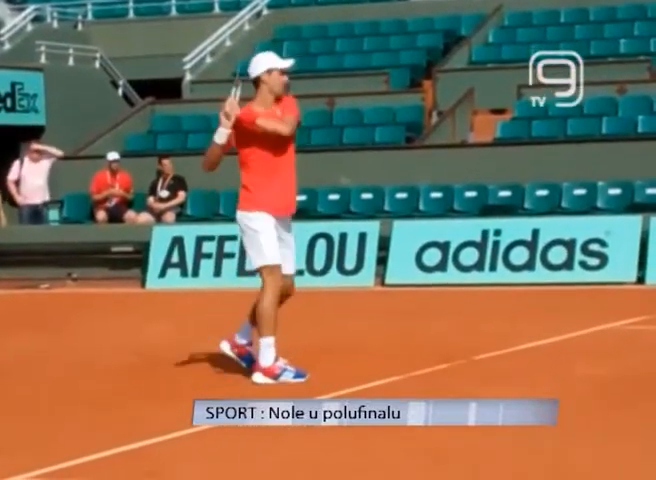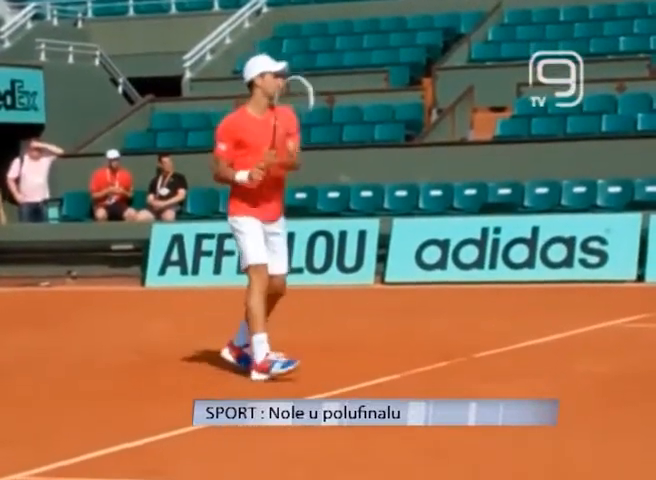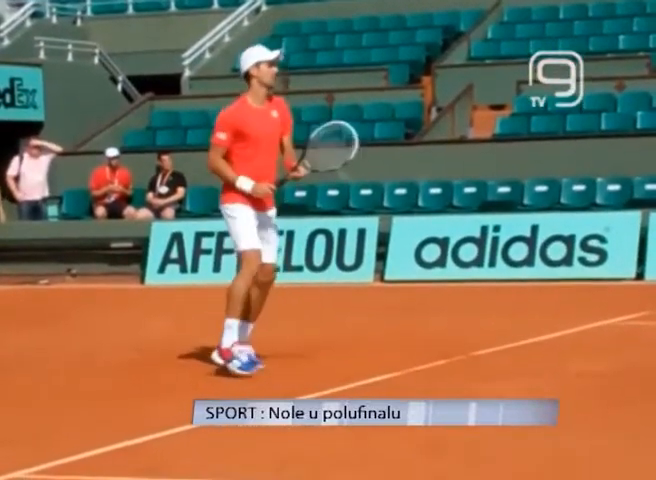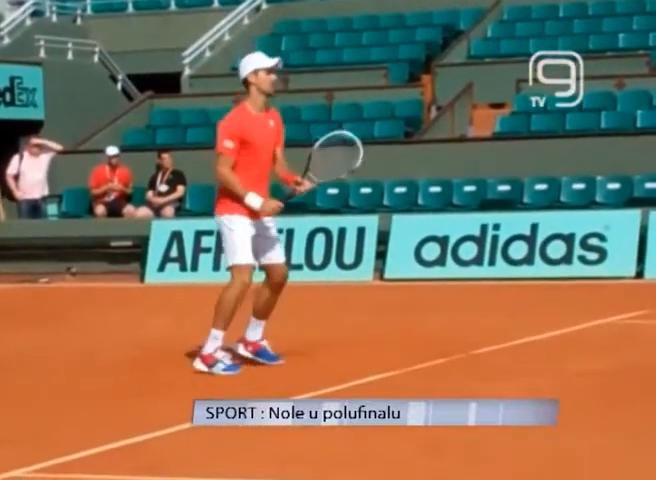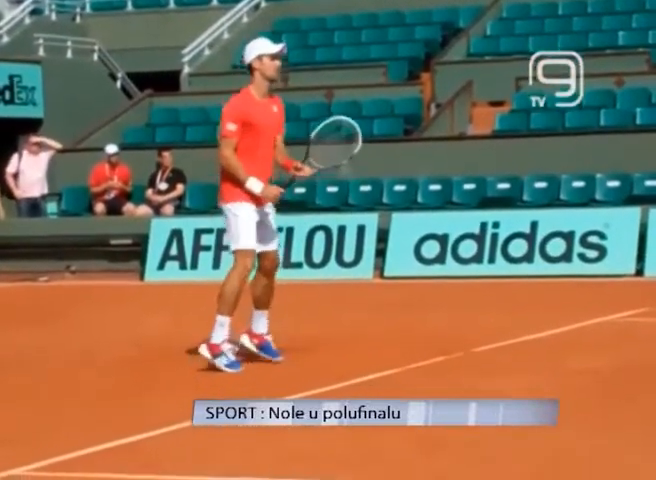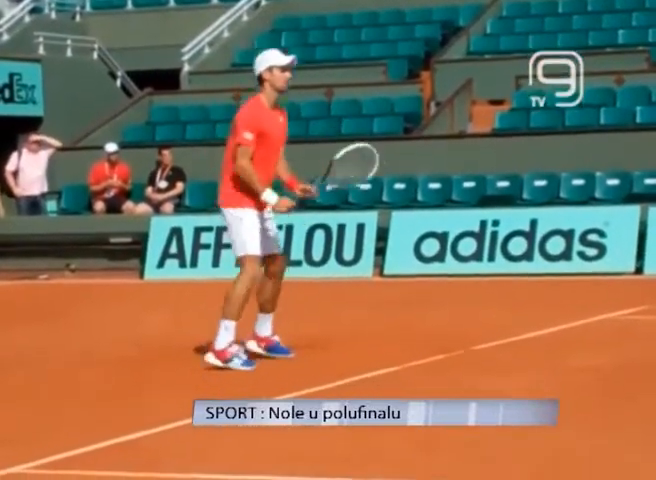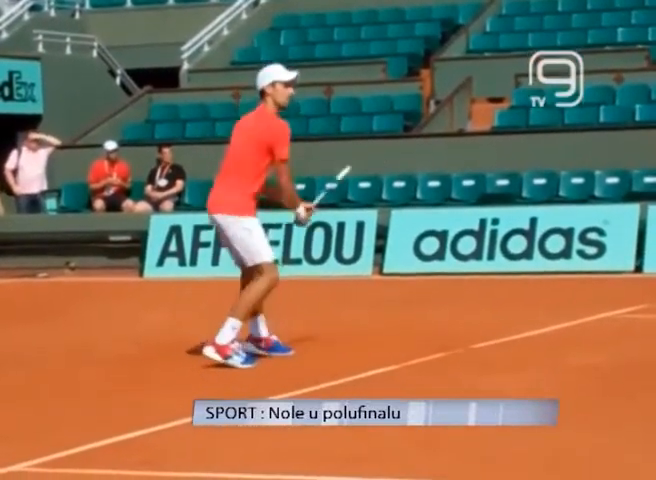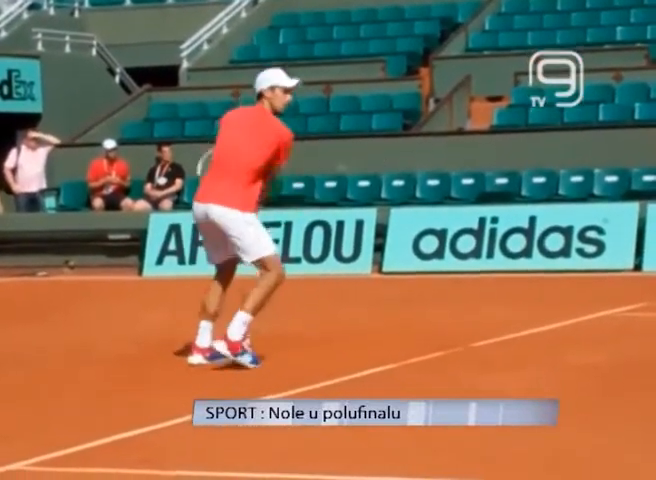
dt=0.2s
person 1, frame 1
left shoulder: (288, 106)
right shoulder: (238, 119)
left elbow: (285, 129)
right elbow: (209, 165)
left wrist: (246, 118)
right wrist: (224, 128)
left hip: (283, 213)
right hip: (256, 211)
left knee: (285, 288)
right knee: (273, 281)
left ankle: (240, 342)
right ankle: (267, 363)
person 1, frame 2
left shoulder: (286, 116)
right shoulder: (231, 125)
left elbow: (294, 160)
right elbow: (219, 172)
left wrist: (277, 160)
right wrist: (244, 175)
left hip: (274, 215)
right hip: (245, 213)
left knee: (277, 286)
right knee: (259, 279)
left ankle: (239, 345)
right ankle: (262, 359)
person 1, frame 3
left shoulder: (281, 108)
right shoulder: (231, 114)
left elbow: (286, 149)
right elbow: (214, 162)
left wrist: (294, 167)
right wrist: (247, 185)
left hip: (266, 205)
right hip: (238, 202)
left knee: (266, 275)
right knee: (250, 265)
left ankle: (237, 343)
right ankle: (228, 344)
person 1, frame 4
left shoulder: (274, 119)
right shoulder: (233, 121)
left elbow: (277, 161)
right elbow: (223, 172)
left wrist: (293, 180)
right wrist: (255, 201)
left hip: (261, 212)
right hip: (234, 211)
left knee: (279, 275)
right knee: (242, 278)
left ankle: (252, 340)
right ankle: (210, 352)
person 1, frame 5
left shoulder: (277, 105)
right shoulder: (237, 105)
right elbow: (225, 156)
left wrist: (292, 165)
right wrist: (256, 186)
left hip: (261, 198)
right hip: (238, 197)
left knee: (268, 266)
right knee: (244, 264)
left ankle: (257, 333)
right ankle: (216, 341)
person 1, frame 6
left shoulder: (280, 115)
right shoulder: (250, 114)
right elbow: (240, 165)
left wrist: (295, 185)
right wrist: (271, 197)
left hip: (259, 204)
right hip: (239, 202)
left knee: (275, 267)
right knee: (251, 269)
left ankle: (263, 336)
right ankle: (222, 346)
person 1, frame 7
left shoulder: (250, 122)
right shoulder: (278, 128)
right elbow: (284, 180)
left wrist: (293, 203)
right wrist: (298, 208)
left hip: (224, 206)
right hip: (233, 210)
left knee: (254, 272)
right knee: (268, 276)
left ankle: (259, 336)
right ankle: (222, 342)
person 1, frame 8
left shoulder: (230, 117)
right shoulder: (283, 134)
right elbow: (267, 176)
right wrist: (258, 198)
left hip: (203, 202)
right hip: (234, 207)
left knee: (224, 271)
right knee: (274, 271)
left ankle: (203, 345)
right ankle: (234, 337)
